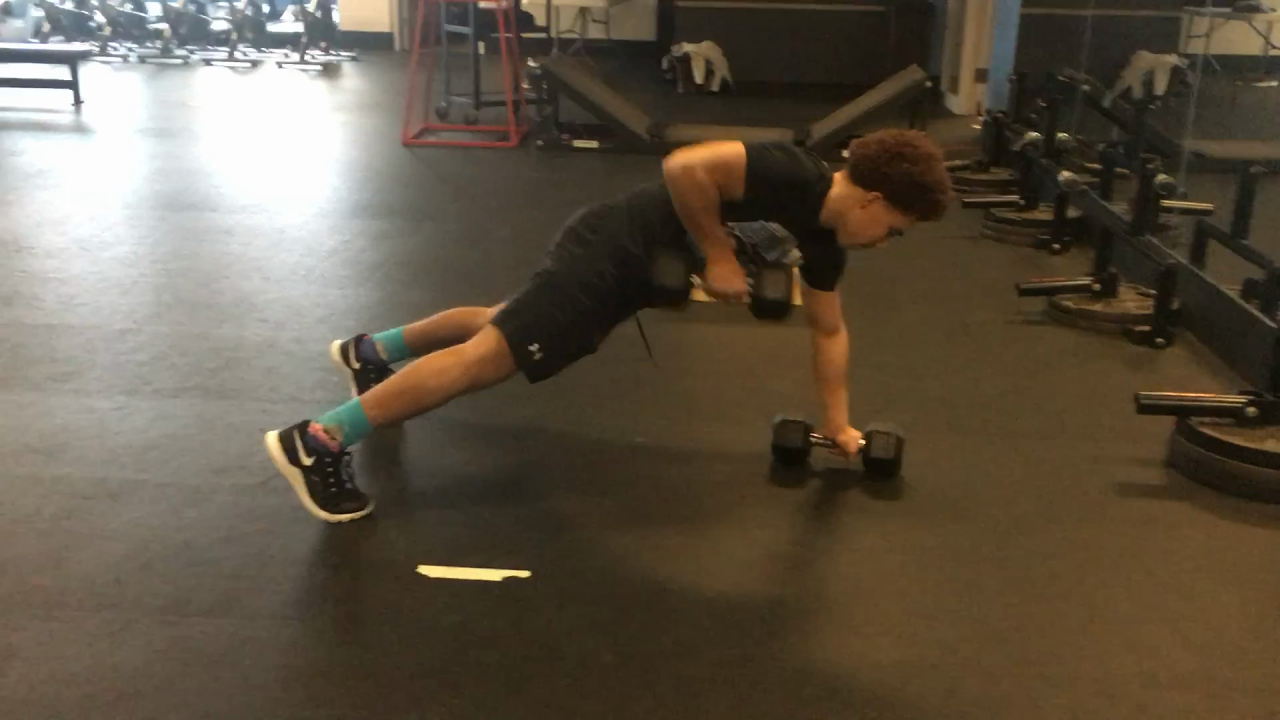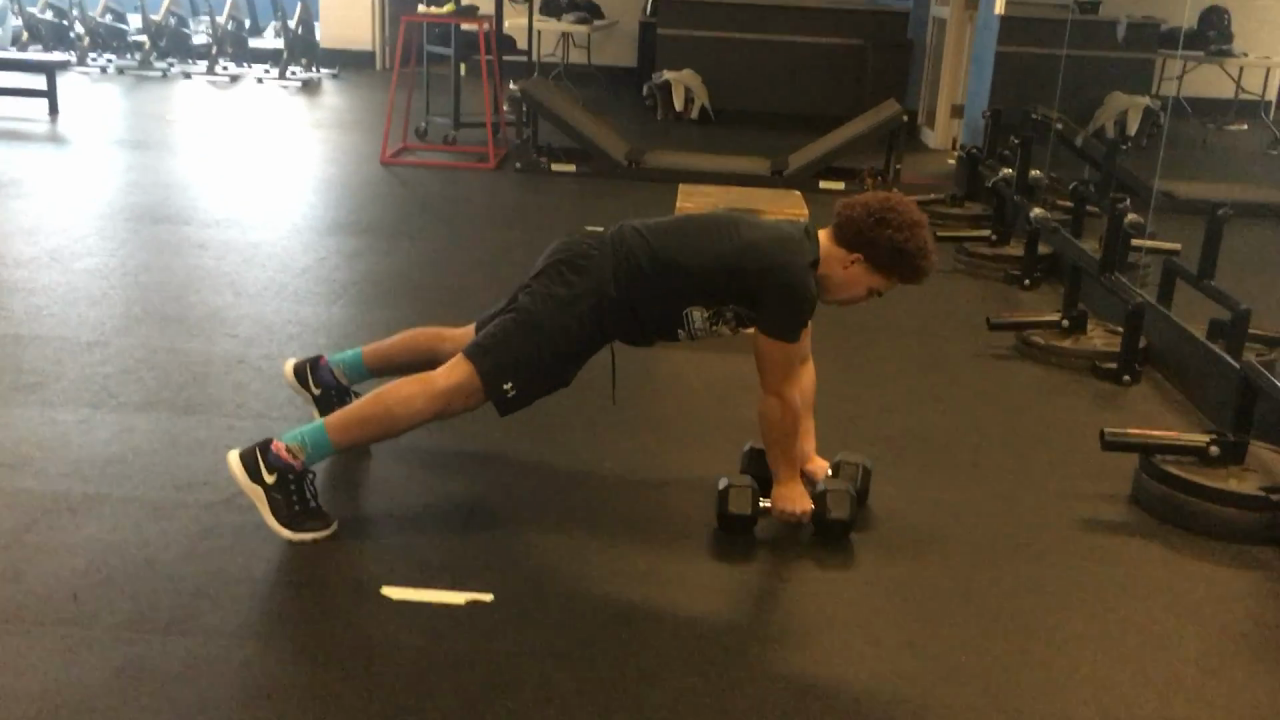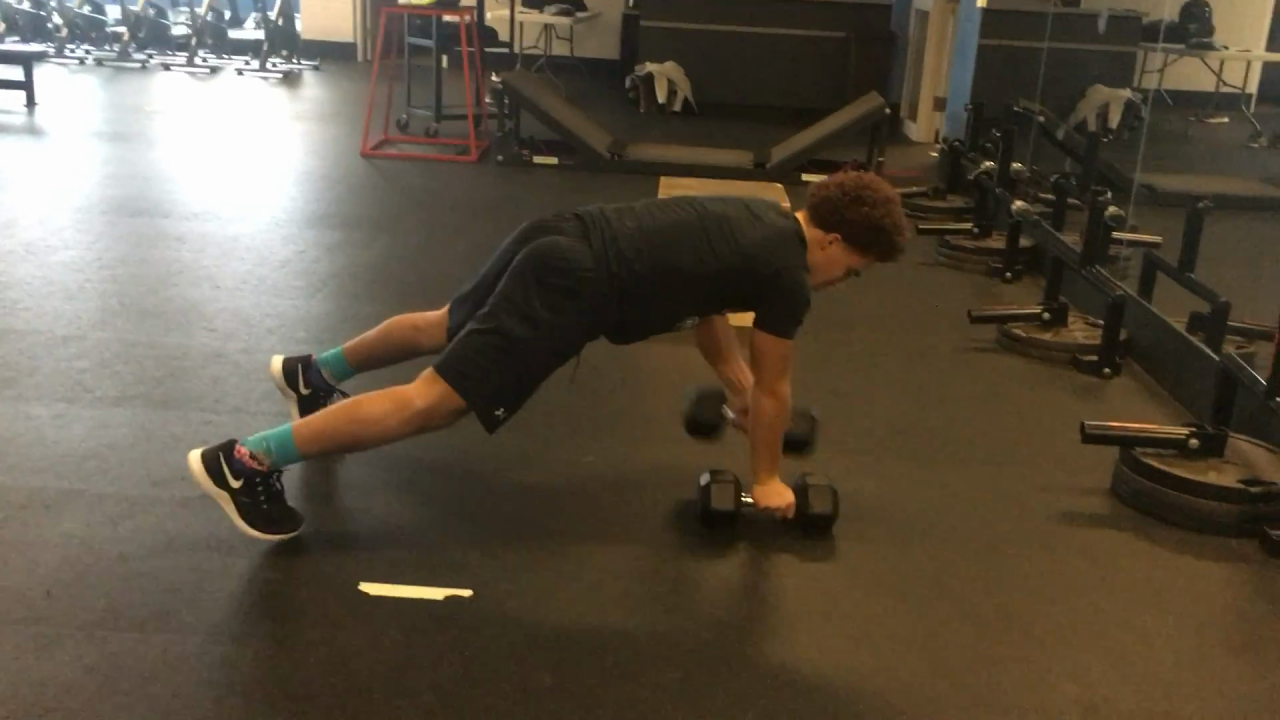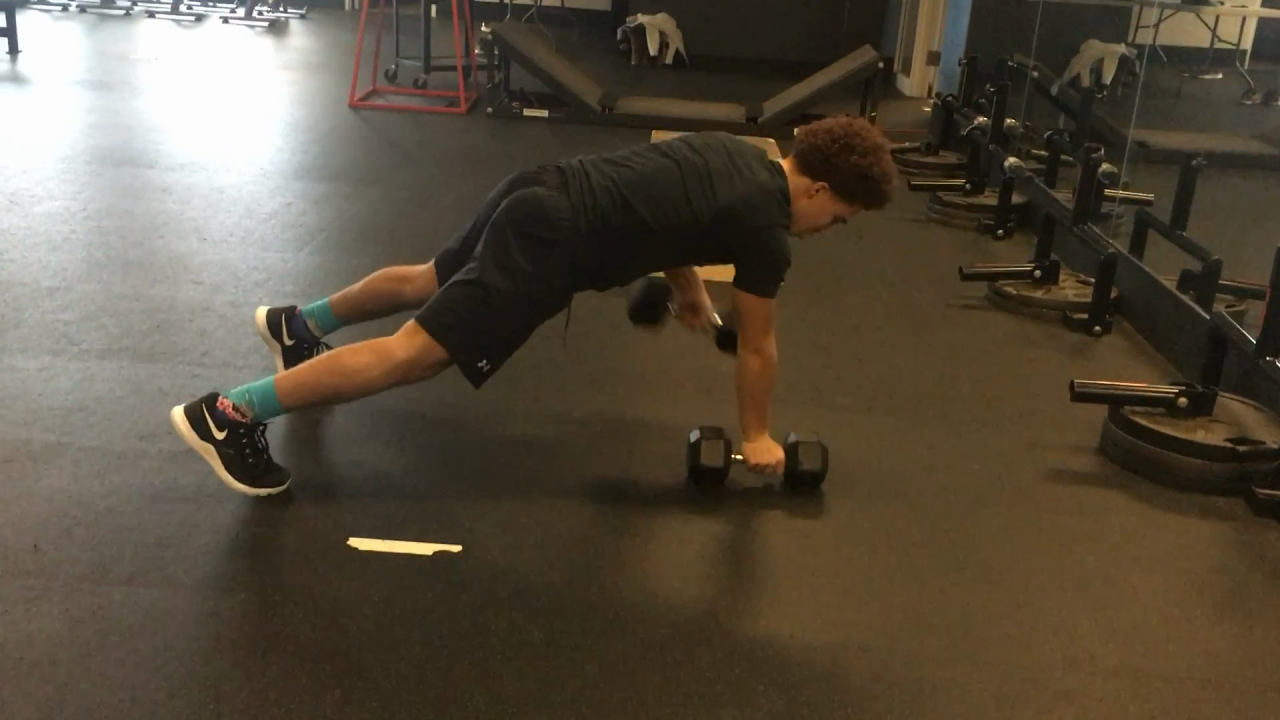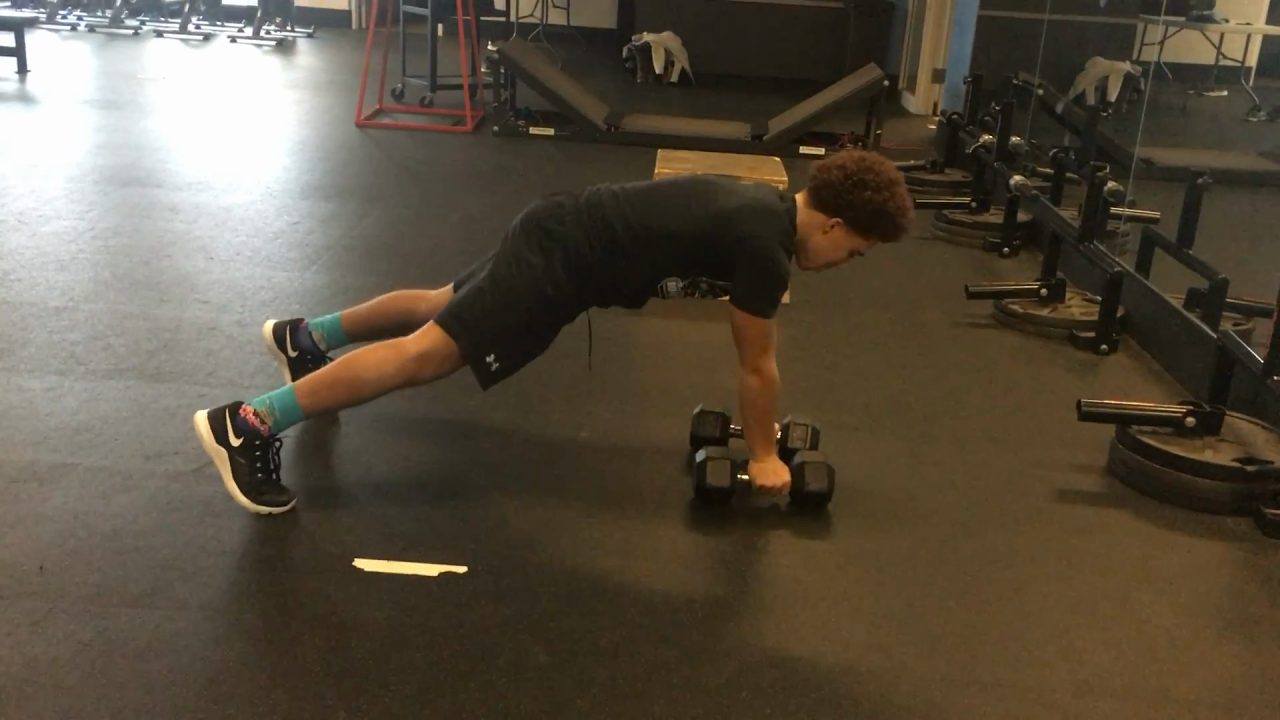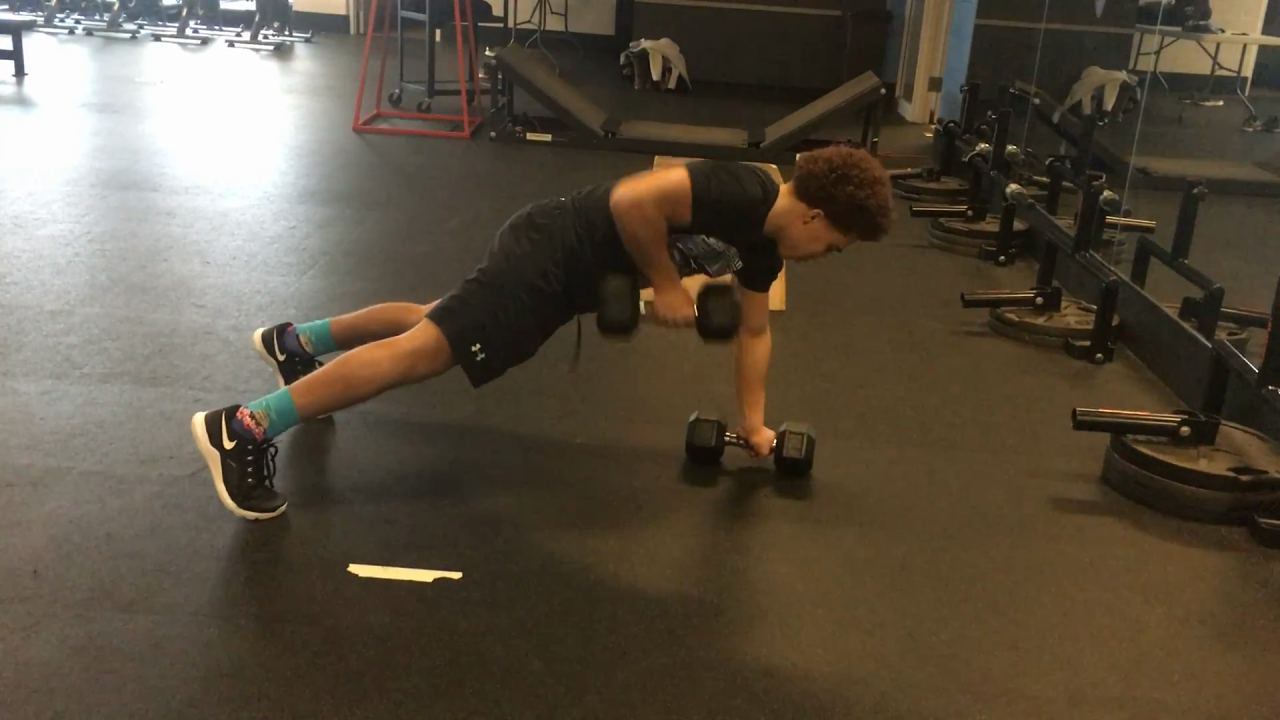
dt=0.7s
person 1, frame 1
left shoulder: (823, 237)
right shoulder: (792, 174)
left elbow: (828, 329)
right elbow: (683, 166)
left wrist: (838, 425)
right wrist: (717, 256)
left hip: (633, 270)
right hip: (611, 252)
left knee: (501, 323)
right knee: (490, 355)
left ankle: (372, 350)
right ankle: (317, 441)
person 1, frame 2
left shoulder: (797, 254)
right shoulder: (790, 279)
left elbow: (800, 367)
right elbow: (777, 393)
left wrist: (808, 453)
right wrist: (785, 481)
left hip: (590, 274)
right hip: (588, 289)
left knee: (466, 342)
right knee: (456, 382)
left ankle: (325, 371)
right ankle: (279, 459)
person 1, frame 3
left shoulder: (762, 218)
right shoulder: (788, 275)
right elbow: (773, 389)
left wrist: (739, 394)
right wrist: (765, 479)
left hip: (554, 239)
right hip: (568, 289)
left knee: (445, 329)
right knee: (432, 400)
left ankle: (314, 373)
right ankle: (245, 462)
person 1, frame 4
left shoulder: (737, 153)
right shoulder: (766, 228)
right elbow: (759, 348)
left wrist: (688, 298)
right wrist: (755, 437)
left hip: (536, 191)
right hip: (549, 241)
left knee: (428, 283)
right knee: (416, 351)
left ankle: (295, 323)
right ankle: (227, 415)
person 1, frame 5
left shoulder: (771, 213)
right shoulder: (764, 248)
left elbow: (755, 350)
right elbow: (756, 364)
left wrist: (760, 418)
right wrist: (762, 455)
left hip: (564, 228)
right hip: (566, 254)
left knee: (445, 303)
right knee: (431, 350)
left ankle: (305, 338)
right ankle: (246, 425)
person 1, frame 6
left shoulder: (762, 241)
right shoulder: (741, 191)
left elbow: (753, 331)
right elbow: (628, 198)
left wrist: (753, 424)
right wrist: (665, 284)
left hip: (570, 275)
right hip: (553, 251)
left knee: (434, 317)
right knee: (425, 350)
left ankle: (293, 341)
right ankle: (242, 428)
